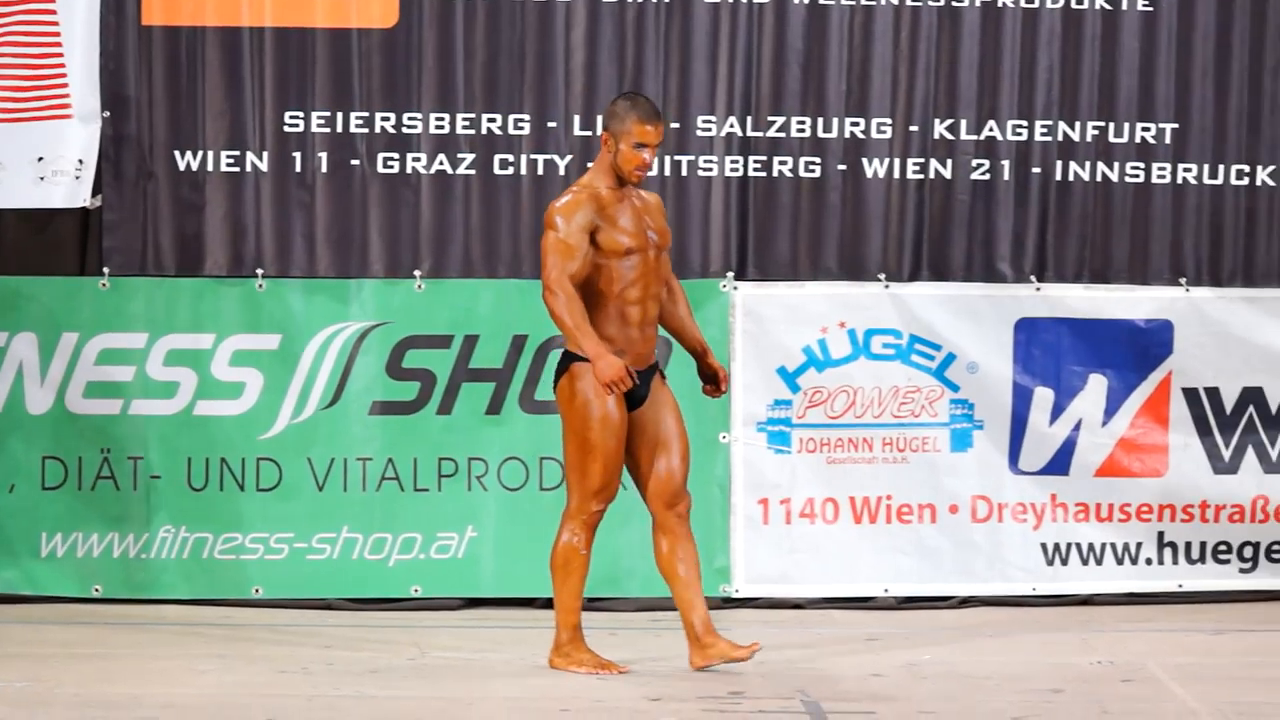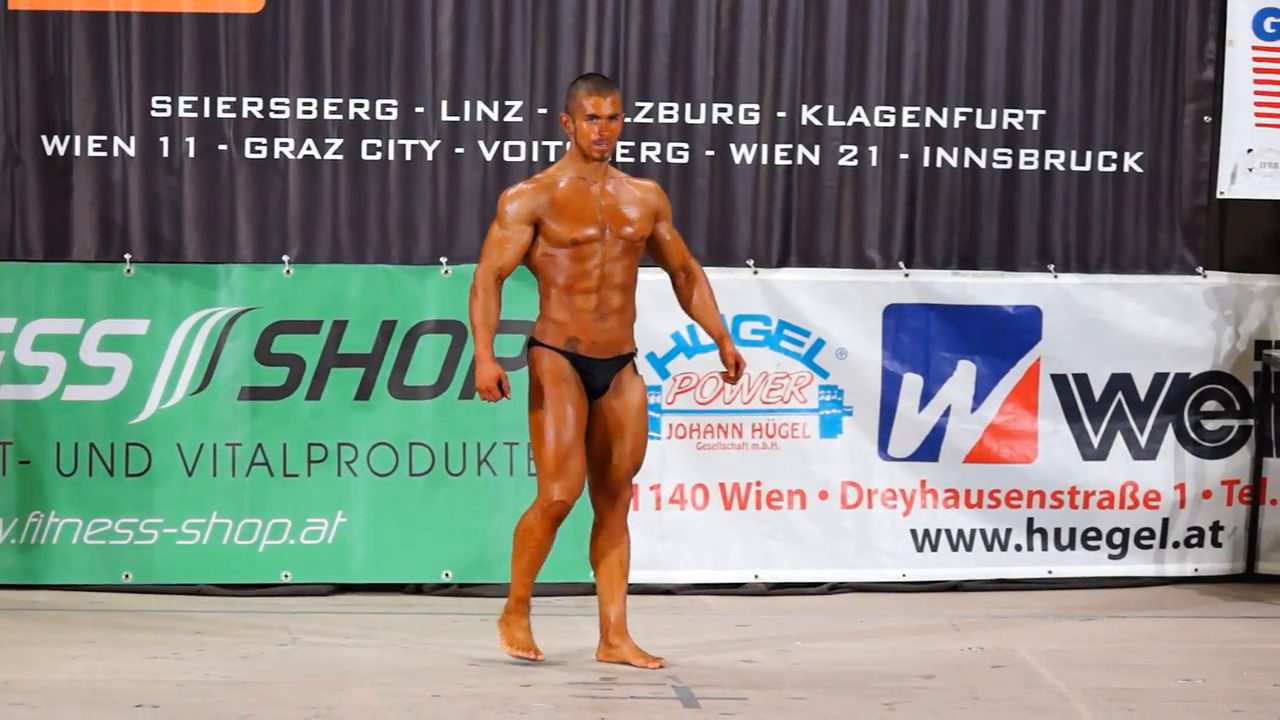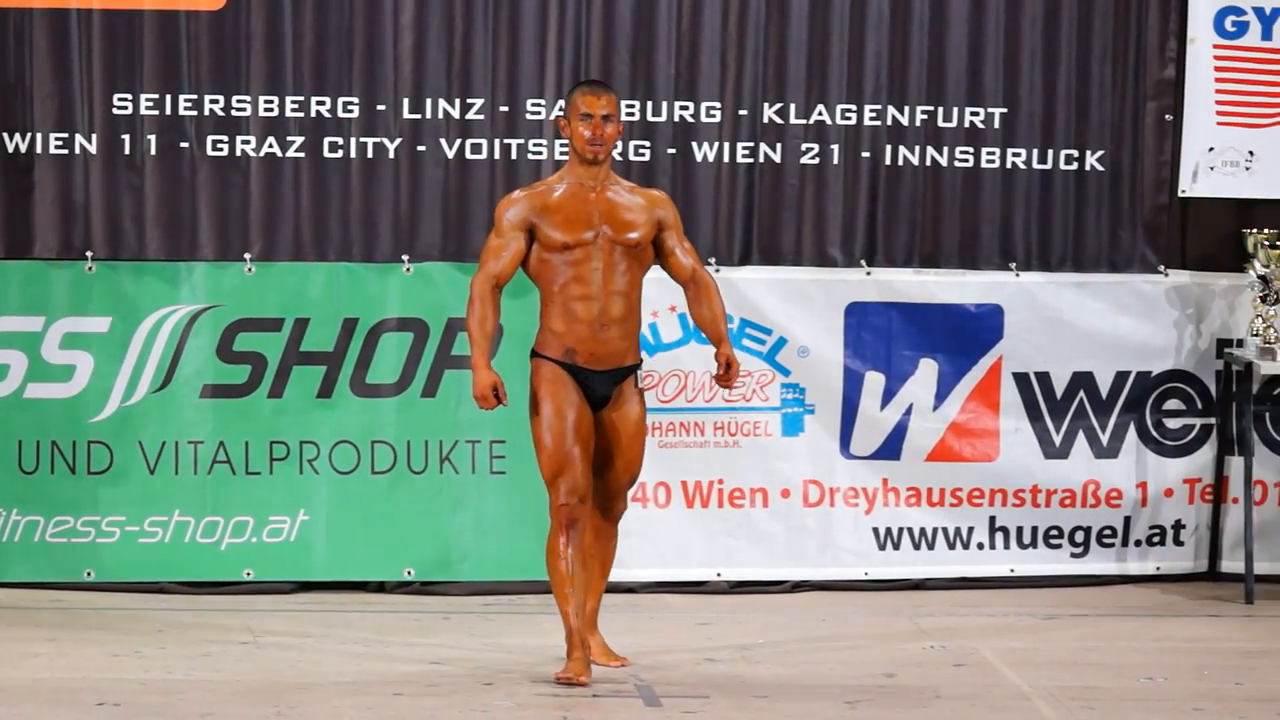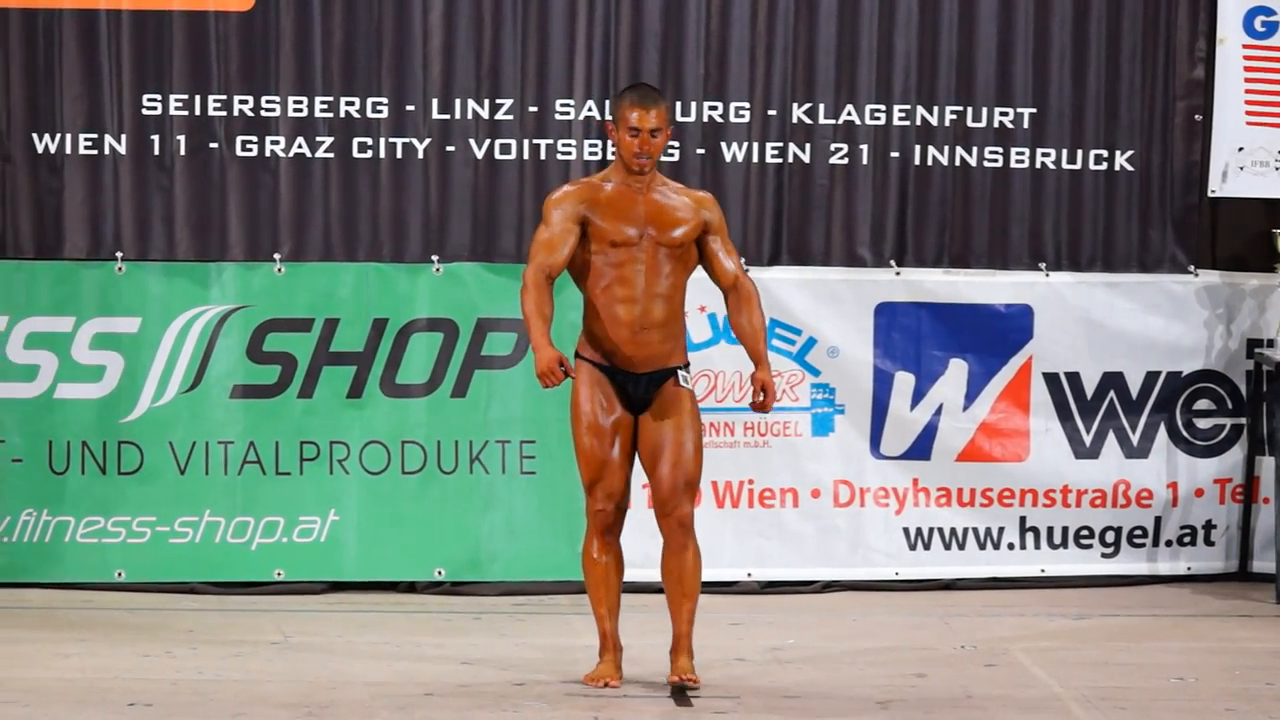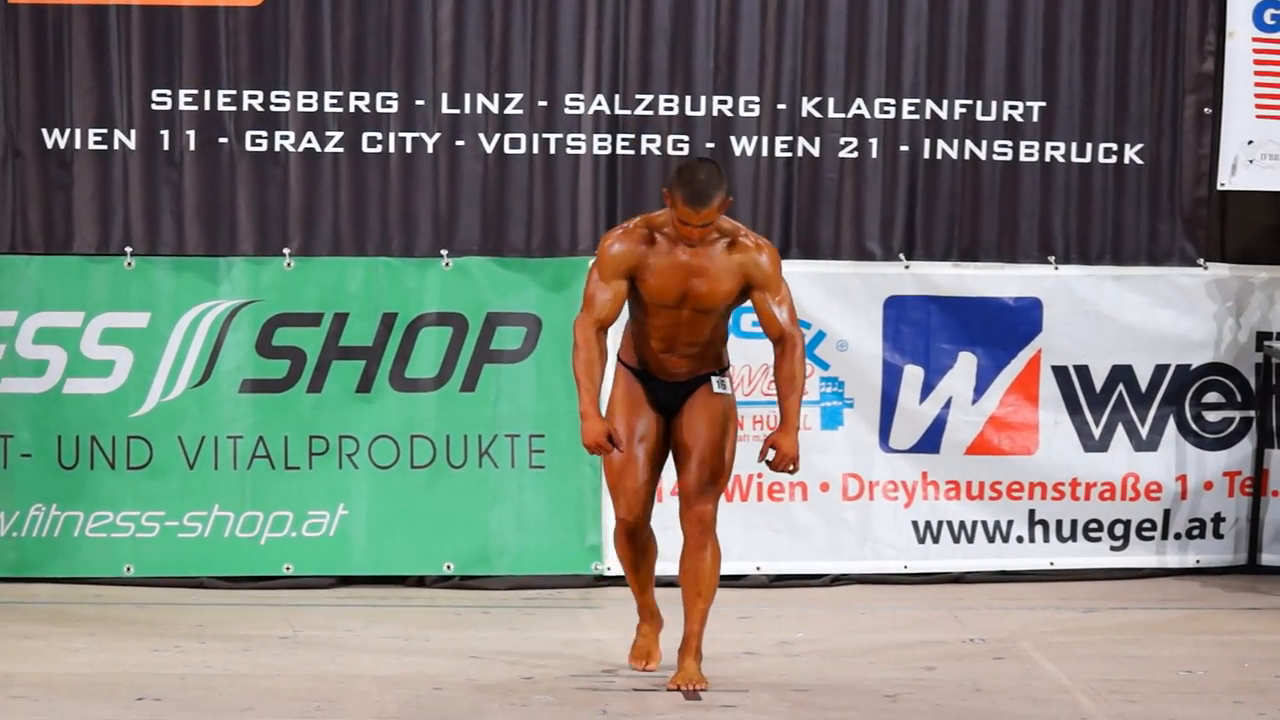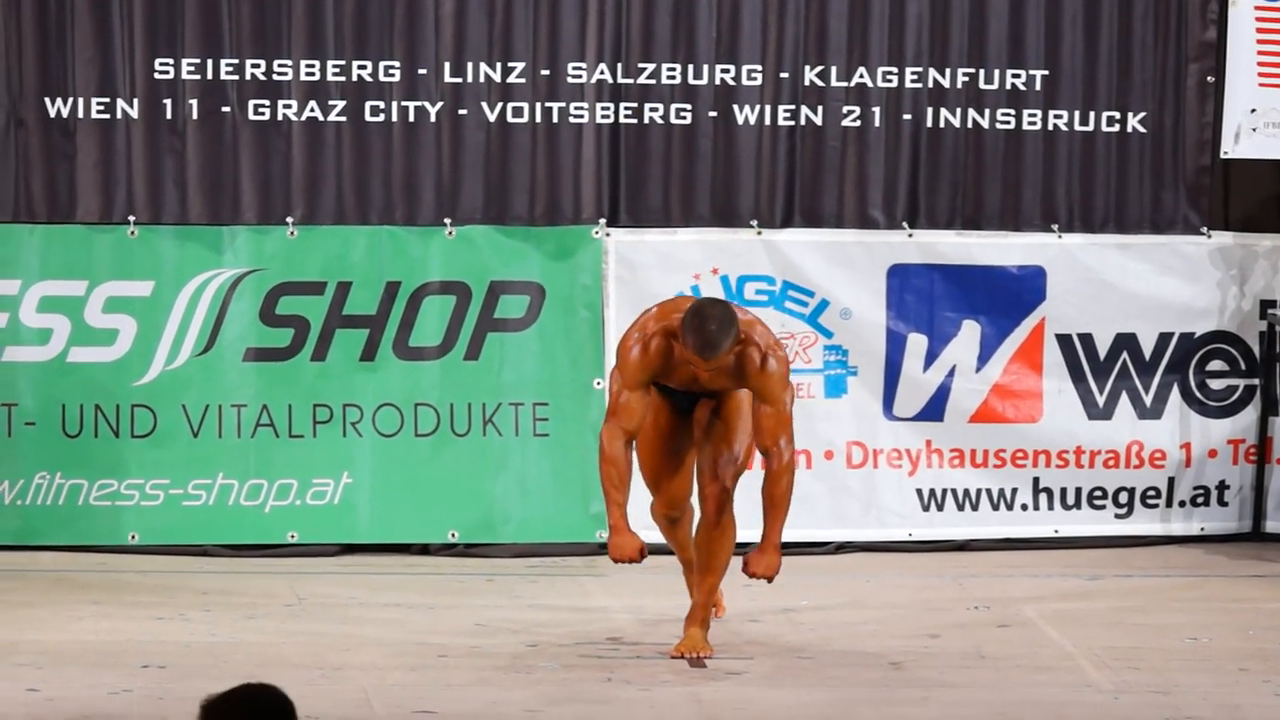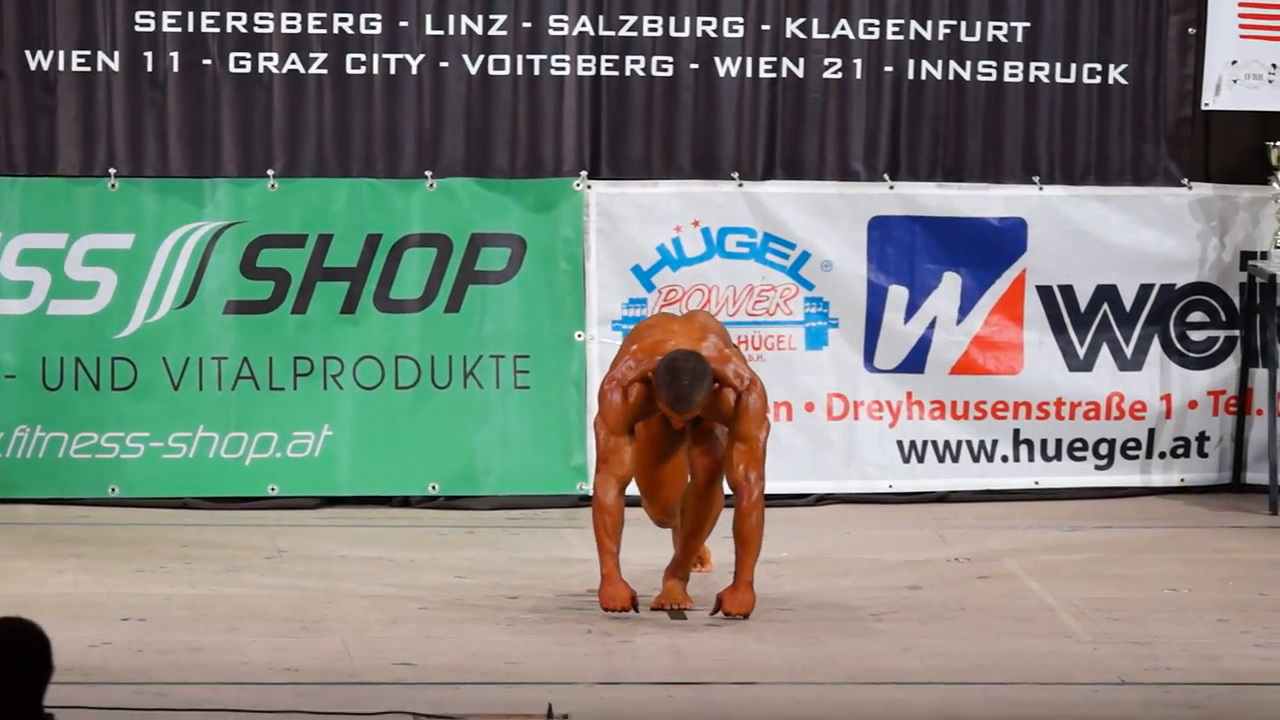
dt=0.4s
person 1, frame 1
left shoulder: (650, 206)
right shoulder: (574, 208)
right elbow: (557, 286)
left wrist: (702, 352)
right wrist: (597, 353)
left hip: (648, 377)
right hip: (592, 376)
left knee: (674, 506)
right knee: (588, 509)
left ankle: (703, 638)
right ankle: (566, 643)
person 1, frame 2
left shoulder: (644, 196)
right shoulder: (530, 197)
left elbow: (683, 268)
right elbow: (489, 275)
left wrist: (722, 338)
right wrist: (484, 356)
left hip: (621, 367)
right hip: (558, 360)
left knee: (615, 503)
right knee: (558, 496)
left ankle: (614, 634)
right ankle: (516, 610)
person 1, frame 3
left shoulder: (652, 205)
right shoulder: (527, 205)
left elbow: (695, 278)
right elbow: (487, 283)
left wrist: (721, 342)
right wrist: (481, 362)
left hip: (624, 379)
right hip: (558, 373)
left knee: (608, 509)
right knee: (569, 508)
left ankle: (591, 627)
right ankle: (577, 648)
person 1, frame 4
left shoulder: (698, 206)
right shoulder: (573, 201)
left elbow: (737, 287)
right elbow: (538, 275)
left wrist: (760, 363)
right wrist: (541, 342)
left hip: (669, 381)
right hip: (598, 378)
left knee: (678, 516)
right knee: (604, 518)
left ankle: (683, 651)
right ankle: (609, 652)
person 1, frame 5
left shoulder: (753, 254)
right shoulder: (626, 244)
left elbow: (789, 339)
right elbow: (590, 326)
left wrist: (789, 426)
right wrist: (589, 412)
left hip: (705, 386)
right hip: (638, 382)
left knee: (699, 518)
right knee: (631, 517)
left ankle: (690, 656)
right ankle: (648, 619)
person 1, frame 6
left shoulder: (764, 355)
right shoulder: (645, 343)
left elbow: (779, 450)
right elbow: (616, 431)
left wrist: (770, 545)
right wrist: (618, 525)
left hip: (729, 391)
right hip: (662, 388)
left knee: (717, 496)
right knee: (670, 501)
left ankle: (698, 623)
right ankle: (693, 568)
person 1, frame 7
left shoulder: (743, 391)
right shoulder: (622, 387)
left elbow: (749, 487)
right elbow: (609, 480)
left wrist: (743, 584)
right wrist: (610, 576)
left hip: (715, 398)
right hip: (648, 395)
left knee: (707, 472)
right knee: (661, 507)
left ankle: (678, 574)
right ankle: (686, 533)
